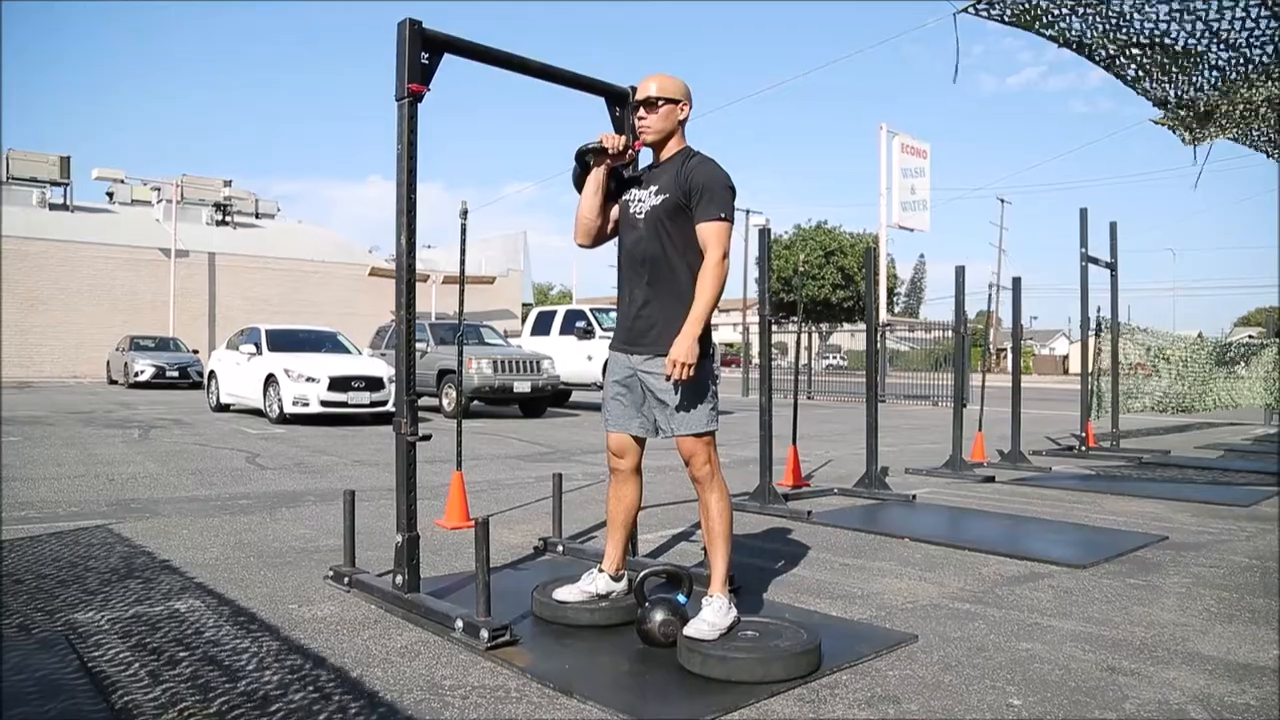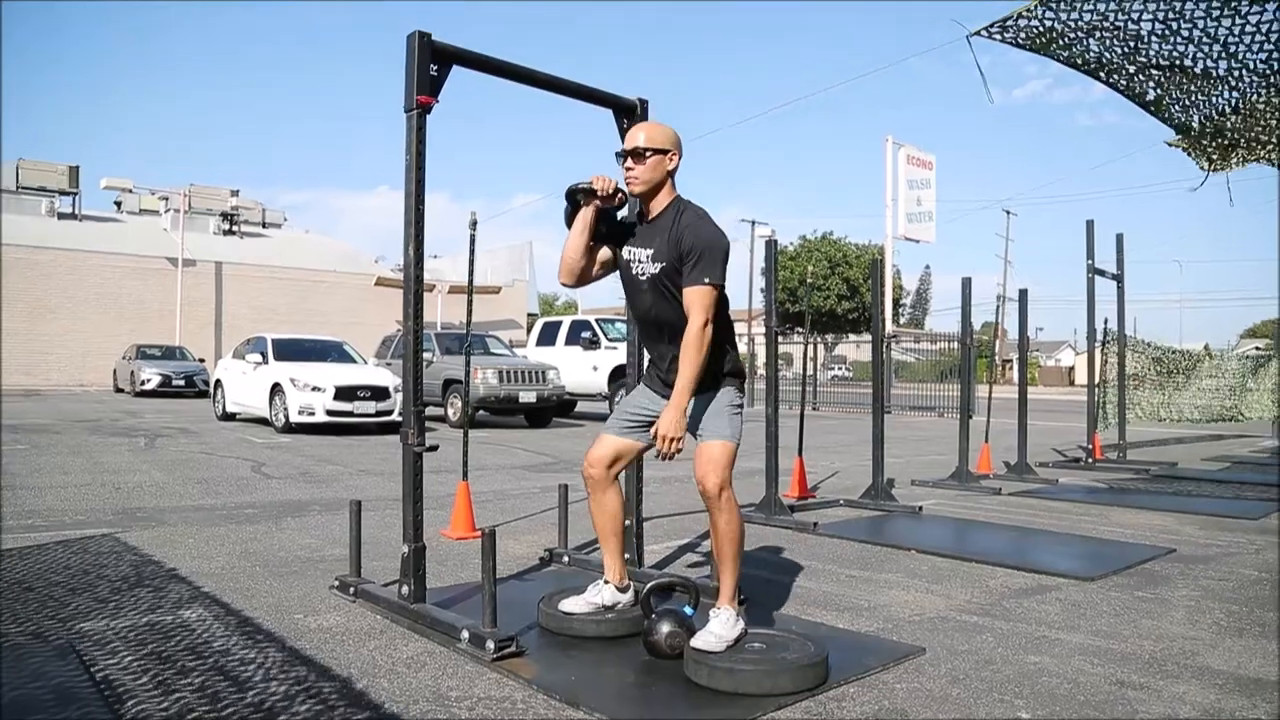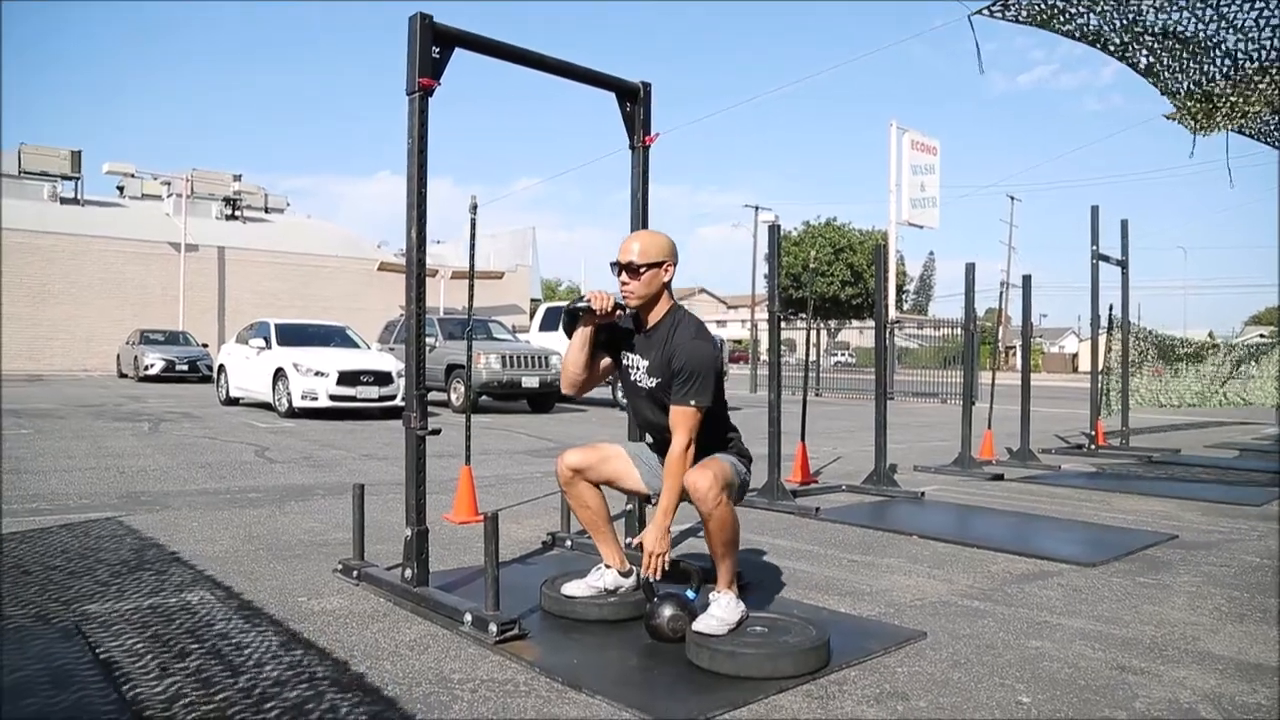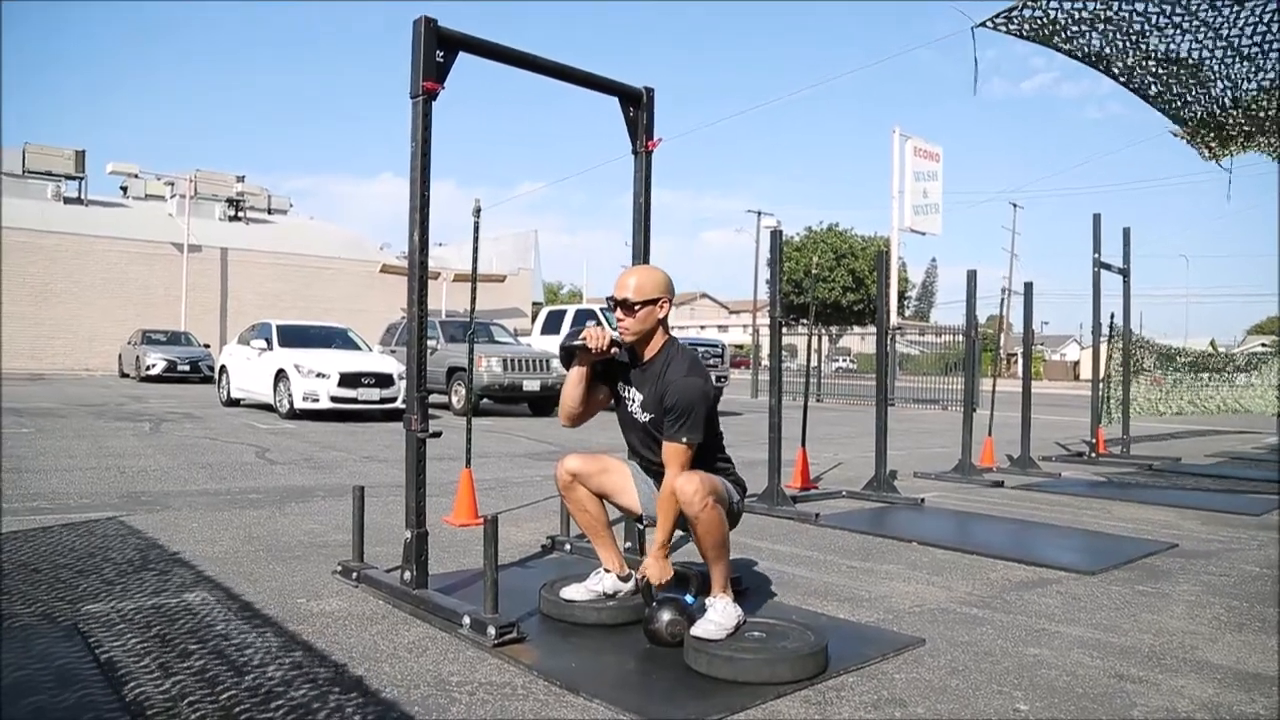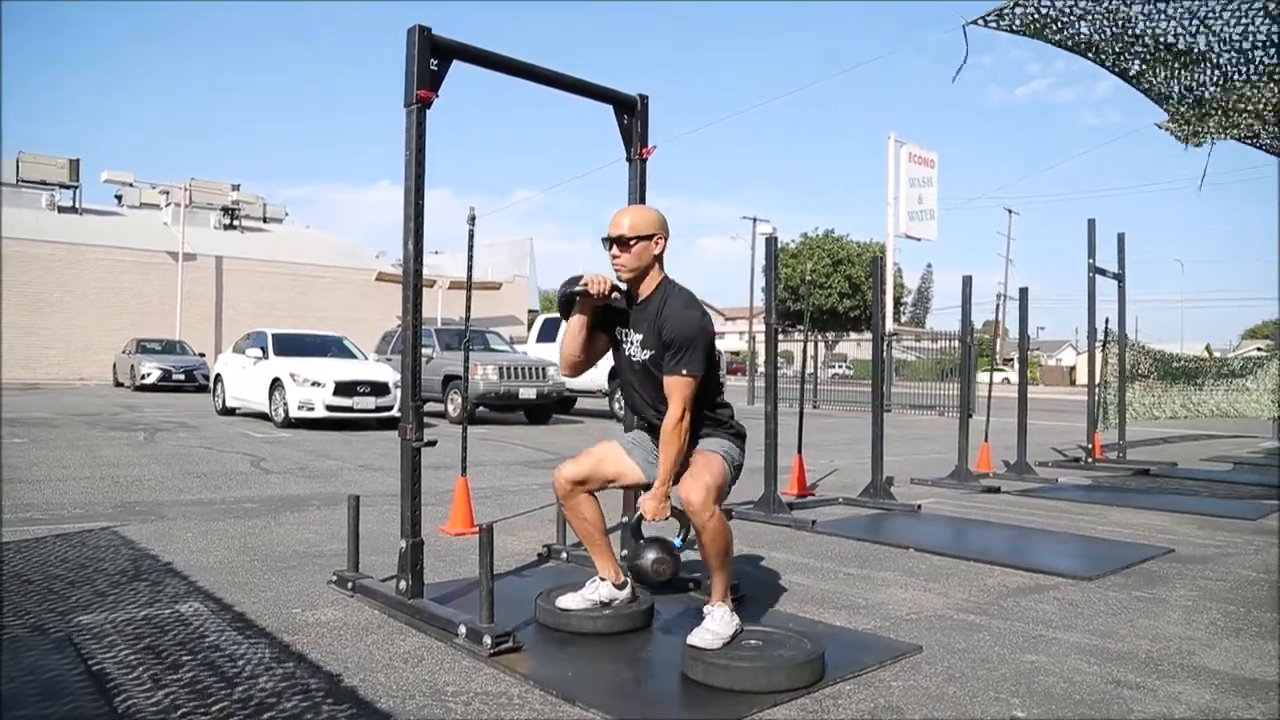
dt=0.7s
person 1, frame 1
left shoulder: (702, 174)
right shoulder: (636, 182)
left elbow: (715, 258)
right elbow: (586, 234)
left wrist: (690, 334)
right wrist: (600, 167)
left hip: (675, 347)
right hip: (627, 346)
left knee: (700, 464)
right knee: (621, 460)
left ankle: (719, 598)
right ankle: (611, 573)
person 1, frame 2
left shoulder: (696, 230)
right shoulder: (626, 229)
left elbow: (700, 324)
right elbow: (570, 276)
left wrist: (676, 410)
right wrist: (589, 210)
left hip: (712, 383)
right hip: (657, 380)
left knee: (711, 480)
right knee: (596, 465)
left ankle: (727, 611)
right ankle: (615, 585)
person 1, frame 3
left shoulder: (691, 343)
right shoulder: (622, 329)
left elbow: (685, 443)
right elbow: (572, 384)
left wrist: (660, 525)
right wrist: (588, 325)
left hip: (716, 458)
right hip: (660, 455)
left knee: (702, 484)
right knee: (571, 465)
left ankle: (726, 595)
right ankle: (617, 569)
person 1, frame 4
left shoulder: (684, 379)
right shoulder: (618, 358)
left elbow: (676, 477)
right elbow: (570, 416)
left wrist: (659, 553)
right wrist: (584, 360)
left hip: (713, 492)
left knee: (690, 488)
right knee: (570, 469)
left ankle: (722, 600)
right ankle: (616, 573)
person 1, frame 5
left shoulder: (681, 314)
right shoulder: (616, 306)
left elbow: (679, 414)
right elbow: (571, 366)
left wrist: (659, 491)
right wrist: (583, 309)
left hip: (709, 439)
right hip: (651, 436)
left knee: (695, 495)
right knee: (567, 477)
left ankle: (721, 608)
right ankle: (612, 581)
